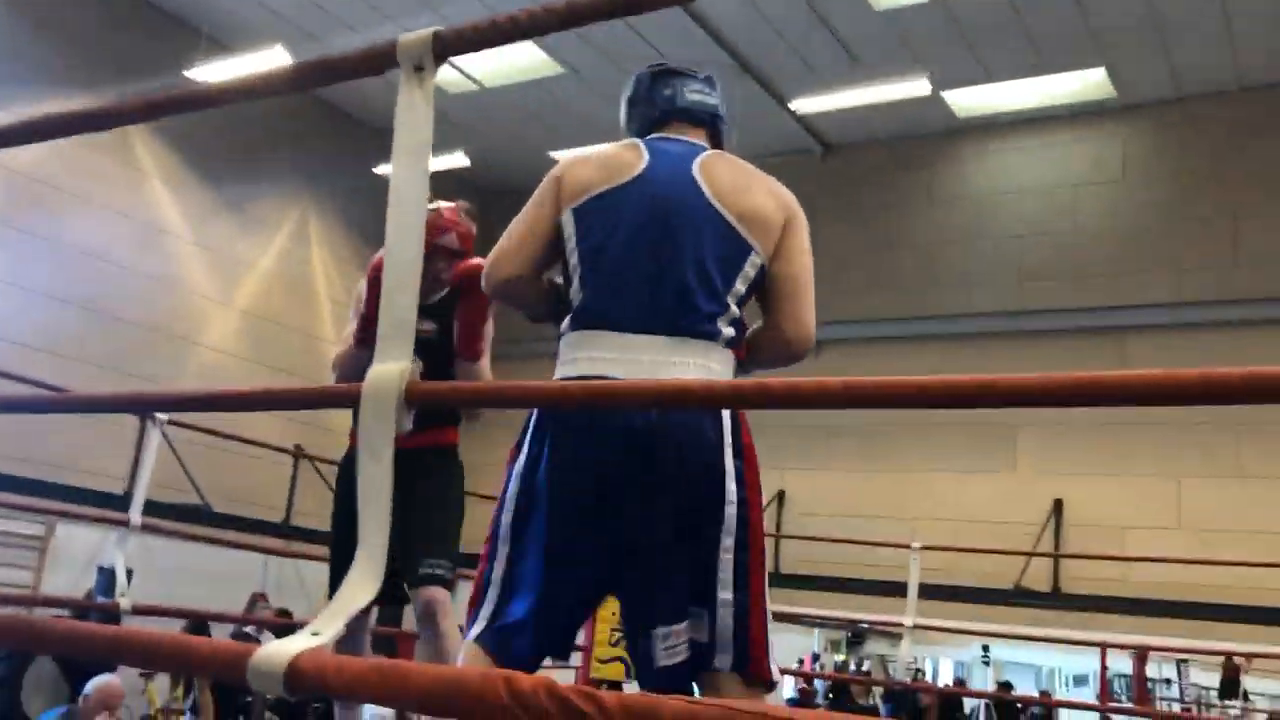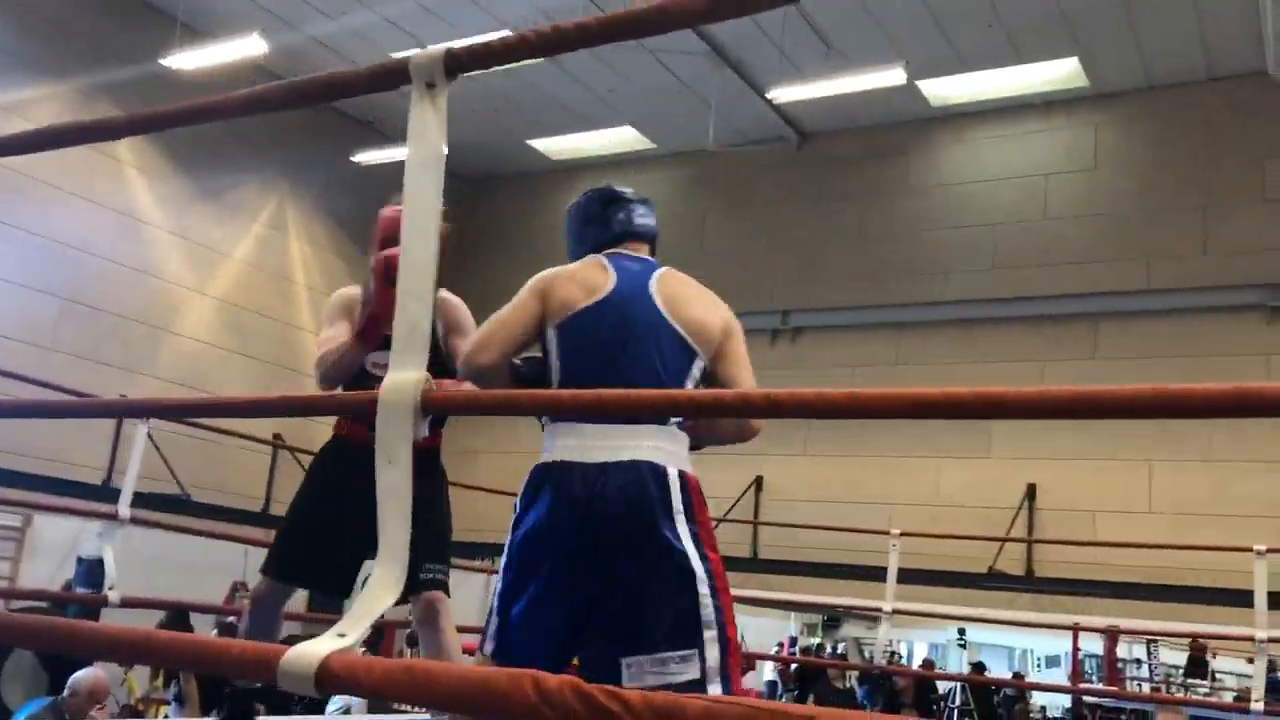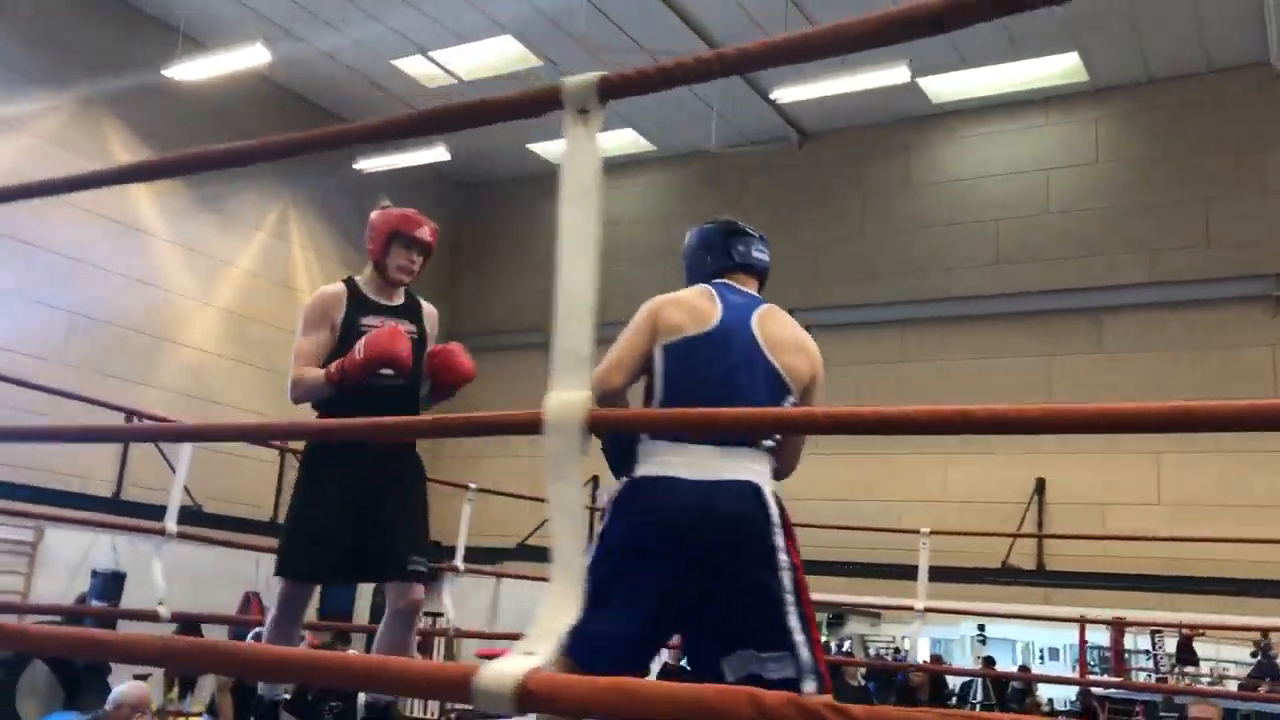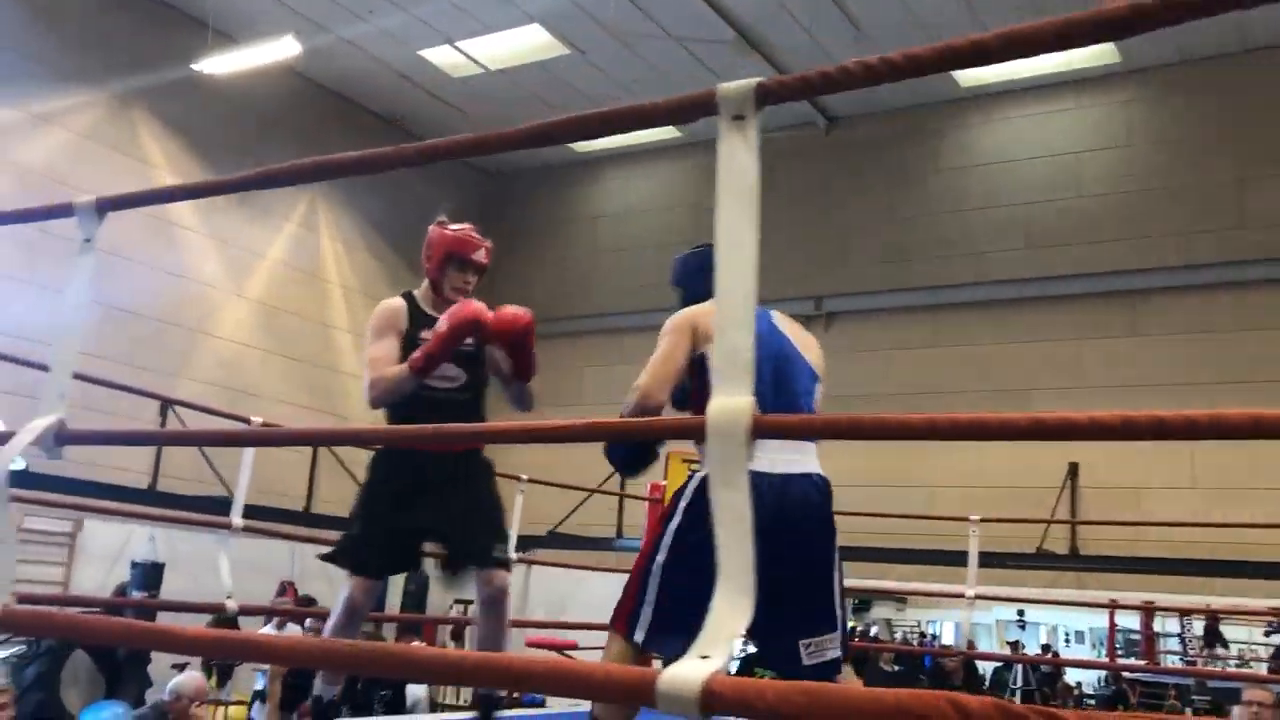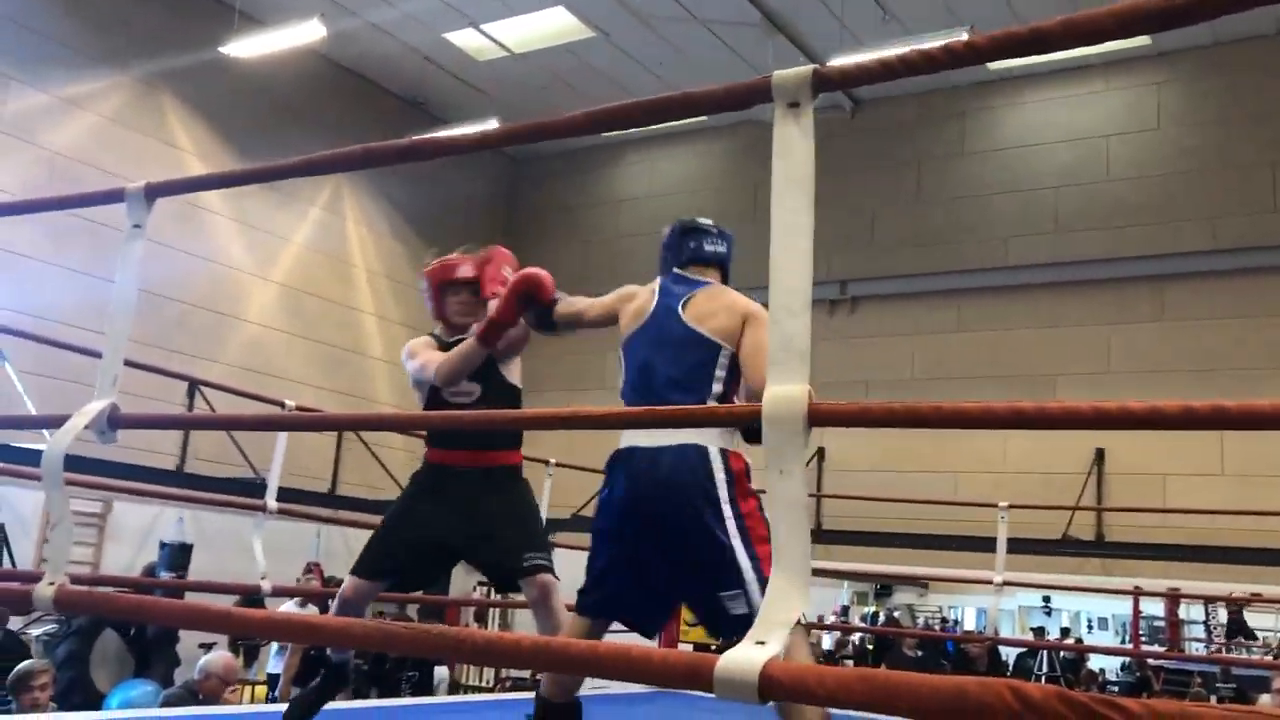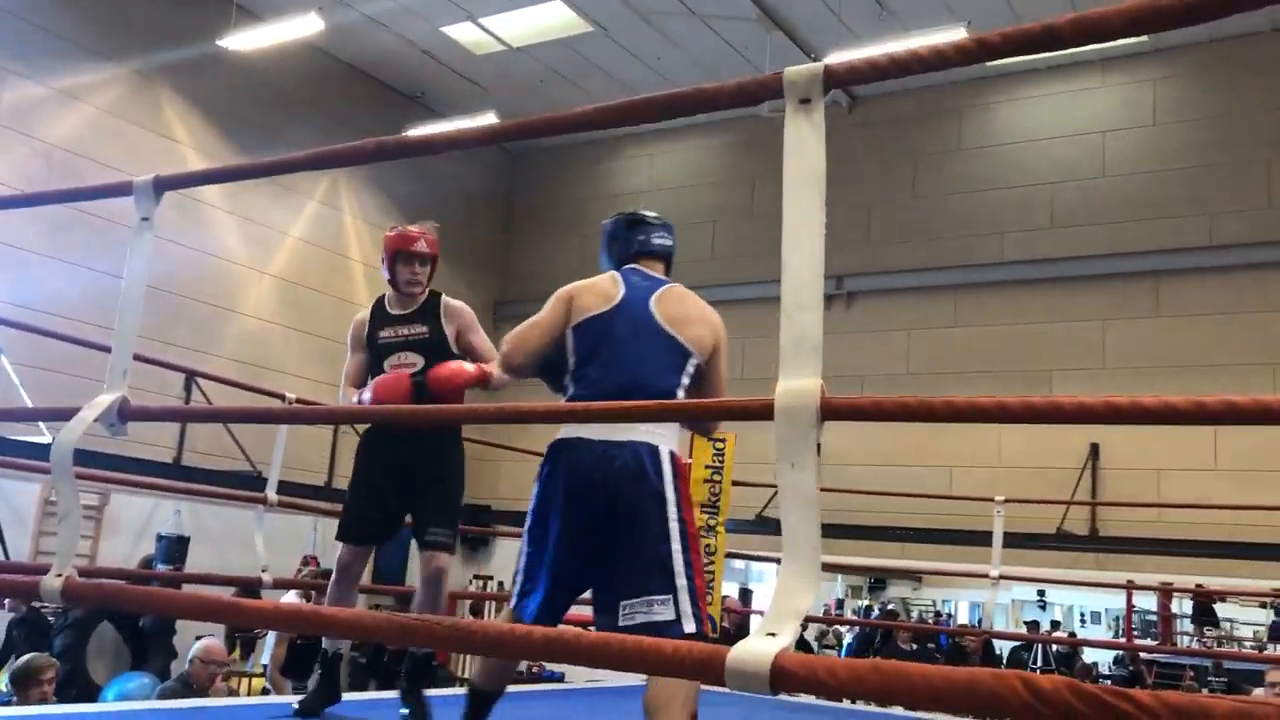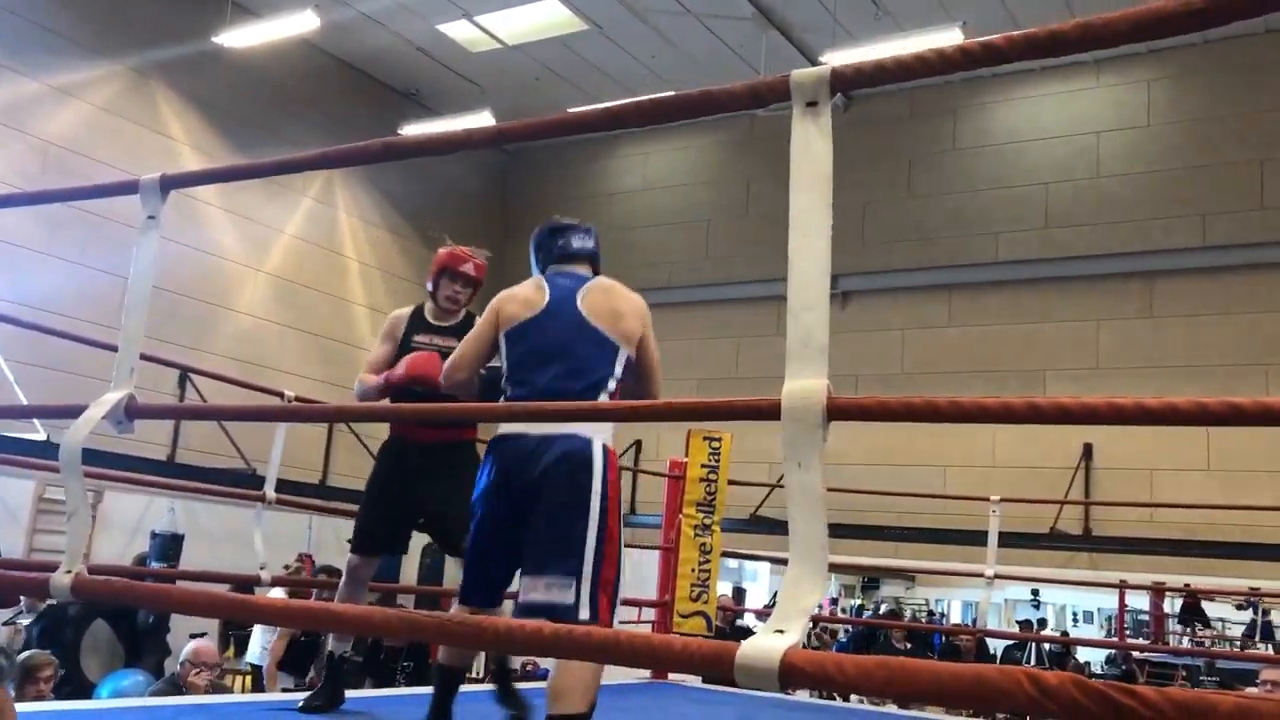
dt=0.4s
person 1, frame 1
left shoulder: (579, 170)
right shoulder: (771, 198)
left elbow: (503, 277)
right elbow: (794, 337)
left hip: (578, 415)
right hip: (696, 427)
left knee: (501, 631)
right knee: (728, 667)
person 1, frame 2
left shoulder: (556, 284)
right shoulder: (708, 306)
left elbow: (477, 360)
right elbow: (746, 421)
left hip: (563, 487)
right hip: (654, 494)
left knee: (502, 659)
right knee: (700, 686)
person 1, frame 3
left shoulder: (666, 308)
right shoulder: (801, 345)
left elbow: (606, 384)
left wrist: (625, 441)
left hip: (656, 500)
right hip: (746, 509)
left knee: (577, 656)
right knee: (802, 687)
person 1, frame 4
left shoulder: (694, 319)
right shoulder: (802, 339)
left elbow: (649, 398)
left wrist: (628, 444)
right hip: (806, 492)
left knee: (634, 639)
right knee: (820, 670)
person 1, frame 5
left shoulder: (636, 301)
right shoulder: (743, 309)
left elbow: (569, 311)
right elbow: (762, 389)
left wrist: (544, 311)
right wrist: (755, 424)
left hip: (632, 469)
right hip: (700, 470)
left knee: (590, 615)
person 1, frame 6
left shoulder: (580, 292)
right shoulder: (704, 317)
left elbow: (514, 357)
right elbow: (707, 422)
left hip: (574, 459)
right hip: (650, 467)
left knee: (527, 612)
right knee: (672, 638)
person 1, frame 7
left shoulder: (510, 300)
right shoulder: (628, 307)
left elbow: (454, 378)
right elbow: (647, 396)
left hip: (512, 452)
right hip: (580, 458)
left knee: (476, 597)
right knee: (581, 624)
person 2, frame 1
left shoulder: (465, 309)
right shoulder: (381, 295)
right elbow: (343, 378)
left wrist: (474, 319)
right wrist: (372, 315)
left hip: (432, 468)
left knee: (432, 601)
right knee: (350, 613)
person 2, frame 2
left shoulder: (447, 310)
right shoulder: (348, 302)
right elbow: (327, 377)
right wrist: (375, 314)
left hip: (413, 467)
right hip: (348, 456)
left knee: (432, 603)
right knee: (268, 592)
person 2, frame 3
left shoulder: (425, 315)
right shoulder: (331, 300)
right elbow: (299, 389)
left wrist: (443, 385)
right wrist: (351, 368)
left hip: (397, 464)
right hip: (335, 457)
left knee: (408, 599)
right knee: (293, 593)
person 2, frame 4
left shoulder: (484, 323)
right shoulder: (395, 312)
left elbow: (523, 403)
right elbow: (377, 392)
left wrist: (524, 361)
right wrist: (433, 352)
left hip: (465, 467)
right hip: (404, 463)
left knee: (496, 585)
right knee: (359, 594)
person 2, frame 5
left shoulder: (503, 335)
right shoulder: (420, 348)
left elbow: (514, 337)
right elbow: (442, 375)
right wrist: (494, 323)
left hip: (498, 484)
right hip: (439, 482)
left knee: (542, 587)
right knee: (353, 593)
right ankle: (333, 675)
person 2, frame 6
left shoulder: (452, 312)
right shoulder: (366, 322)
left elbow: (496, 369)
right elbow: (347, 394)
left wrist: (477, 378)
right wrist: (366, 400)
left hip: (438, 447)
right hip: (383, 444)
left knee: (436, 565)
right knee: (348, 559)
left ankle: (415, 678)
right ankle: (329, 677)
person 2, frame 7
right shoulder: (401, 321)
right elbow: (362, 387)
right wrist: (393, 379)
left hip: (453, 458)
right hip: (402, 452)
right knee: (360, 564)
right ankle: (333, 677)
